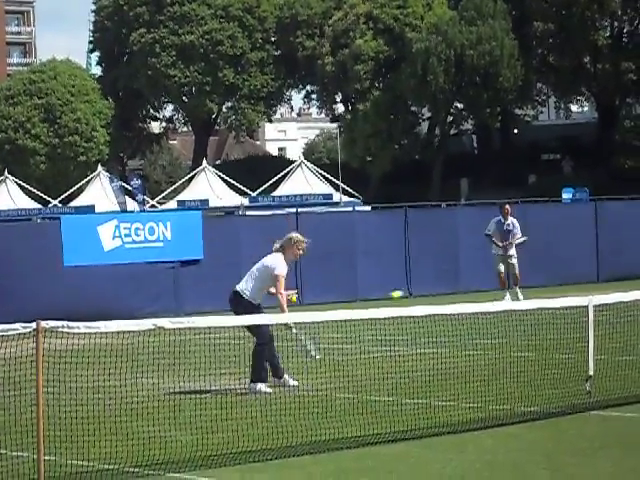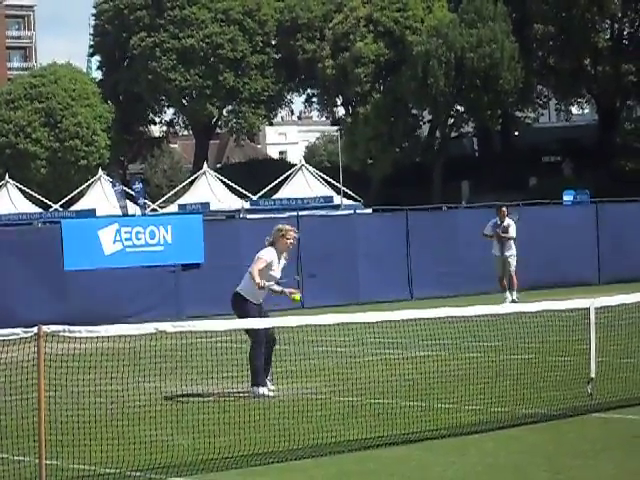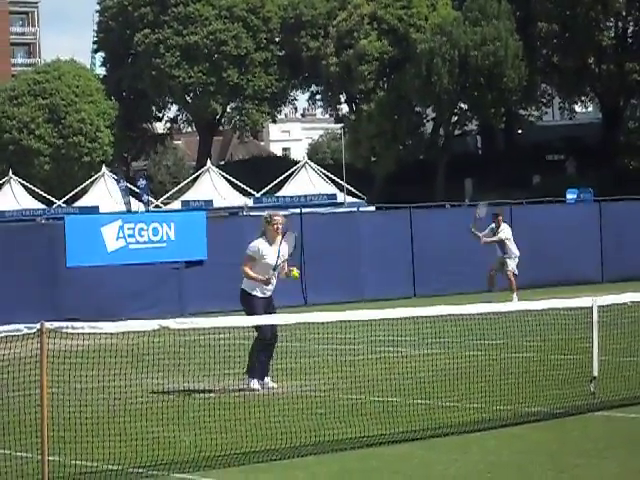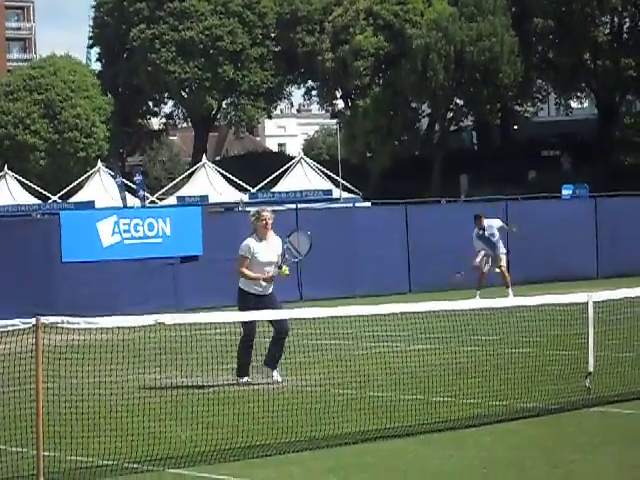
dt=0.3s
person 1, frame 1
left shoulder: (279, 260)
right shoulder: (279, 263)
right elbow: (279, 292)
left wrist: (284, 294)
right wrist: (285, 312)
left hip: (251, 301)
right hip: (242, 300)
left knee: (267, 337)
right knee: (263, 337)
left ankle: (280, 376)
right ankle: (256, 382)
person 1, frame 2
left shoulder: (281, 258)
right shoulder: (268, 254)
right elbow: (253, 269)
left wrist: (284, 291)
right wrist: (258, 281)
left hip: (255, 302)
right hip: (243, 300)
left knee: (269, 338)
right knee: (258, 339)
left ankle: (263, 379)
right ankle: (257, 385)
person 1, frame 3
left shoulder: (283, 246)
right shoulder: (257, 246)
left elbow: (283, 272)
right elbow: (245, 269)
left wrist: (290, 273)
right wrist: (260, 279)
left hip: (268, 297)
right hip: (251, 296)
left knee: (272, 336)
right knee: (264, 334)
left ankle: (263, 377)
right ankle: (252, 377)
person 1, frame 4
left shoulder: (277, 241)
right shoulder: (249, 244)
right elbow: (241, 270)
right wrist: (261, 277)
left hip: (267, 294)
right hip: (248, 294)
left knee: (283, 329)
right knee: (249, 334)
left ankle: (271, 366)
right ankle: (242, 374)
